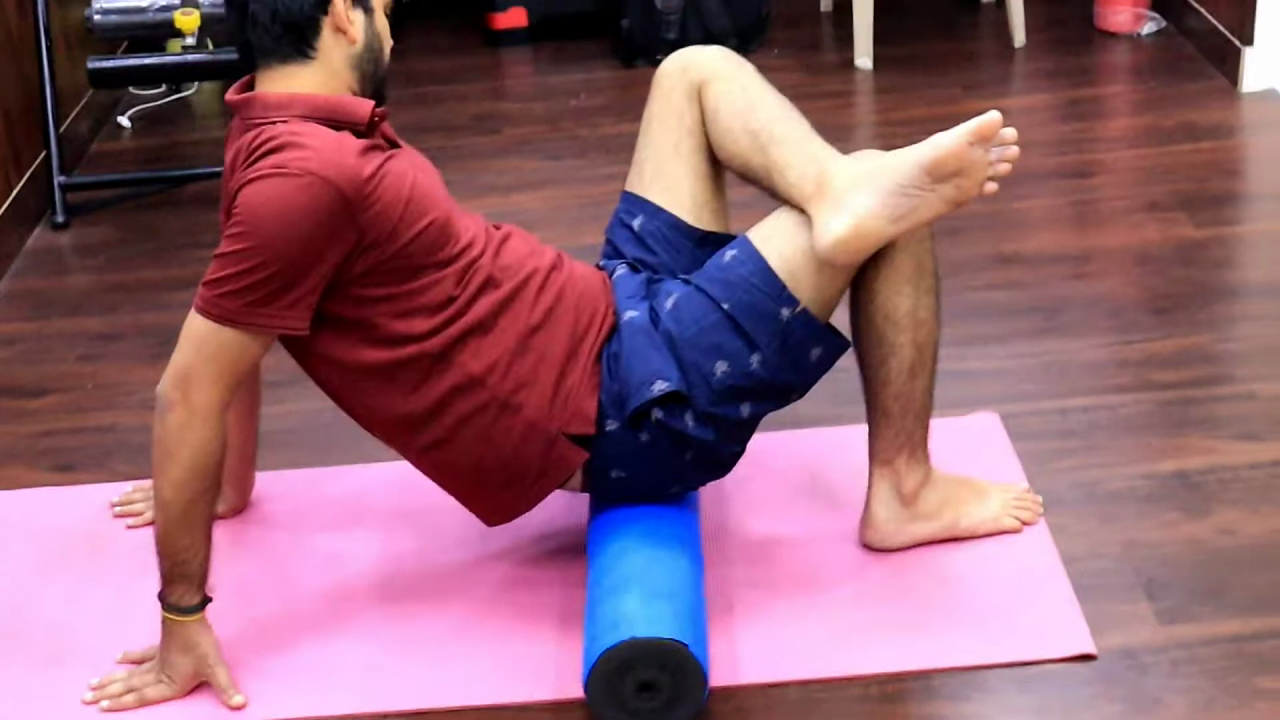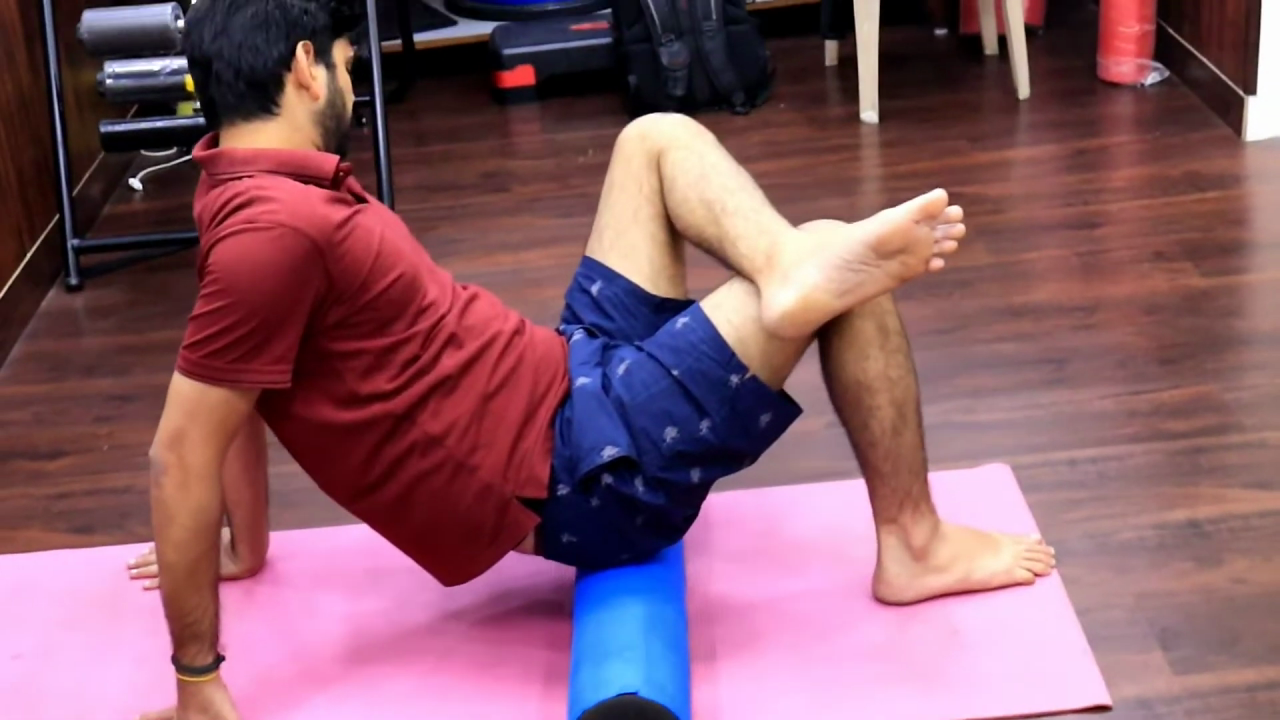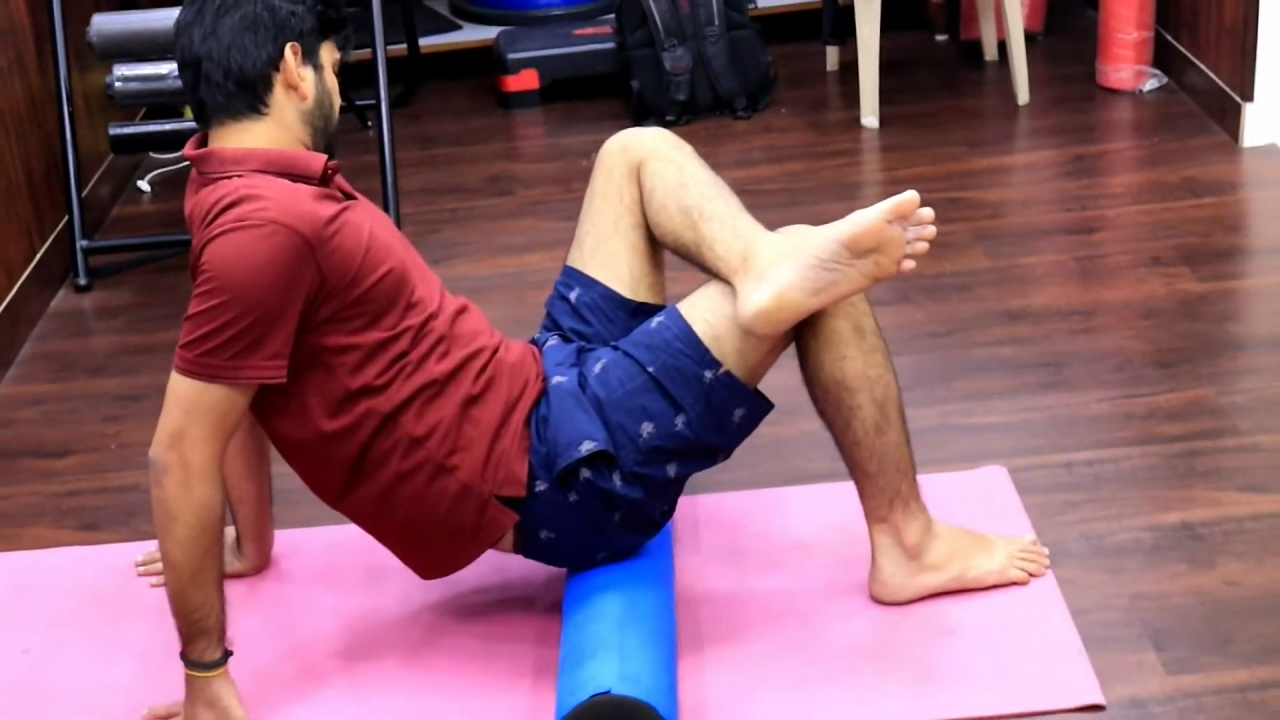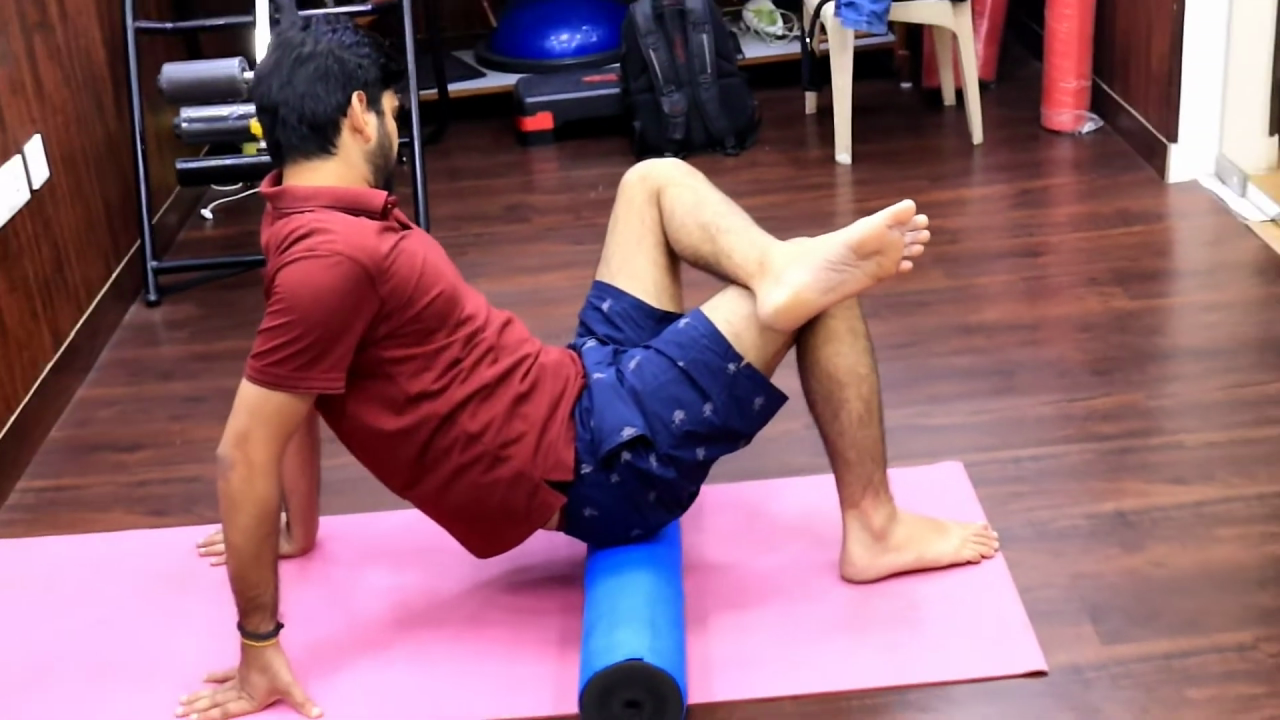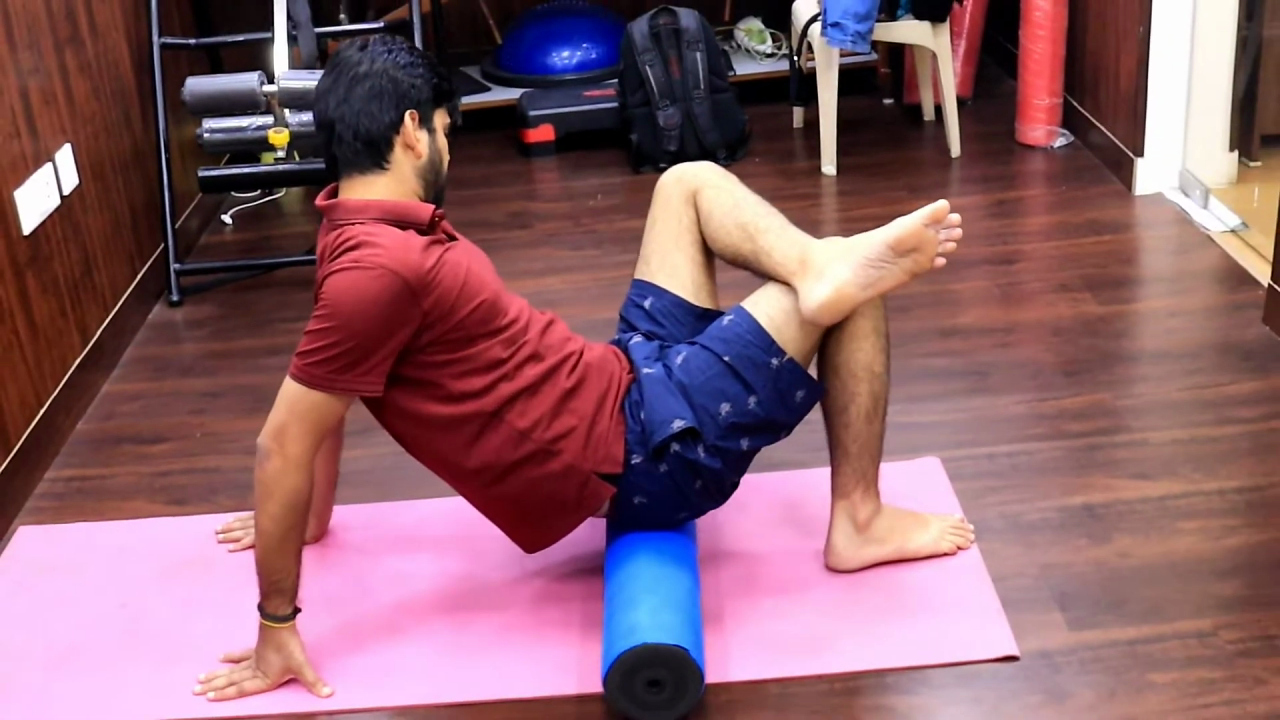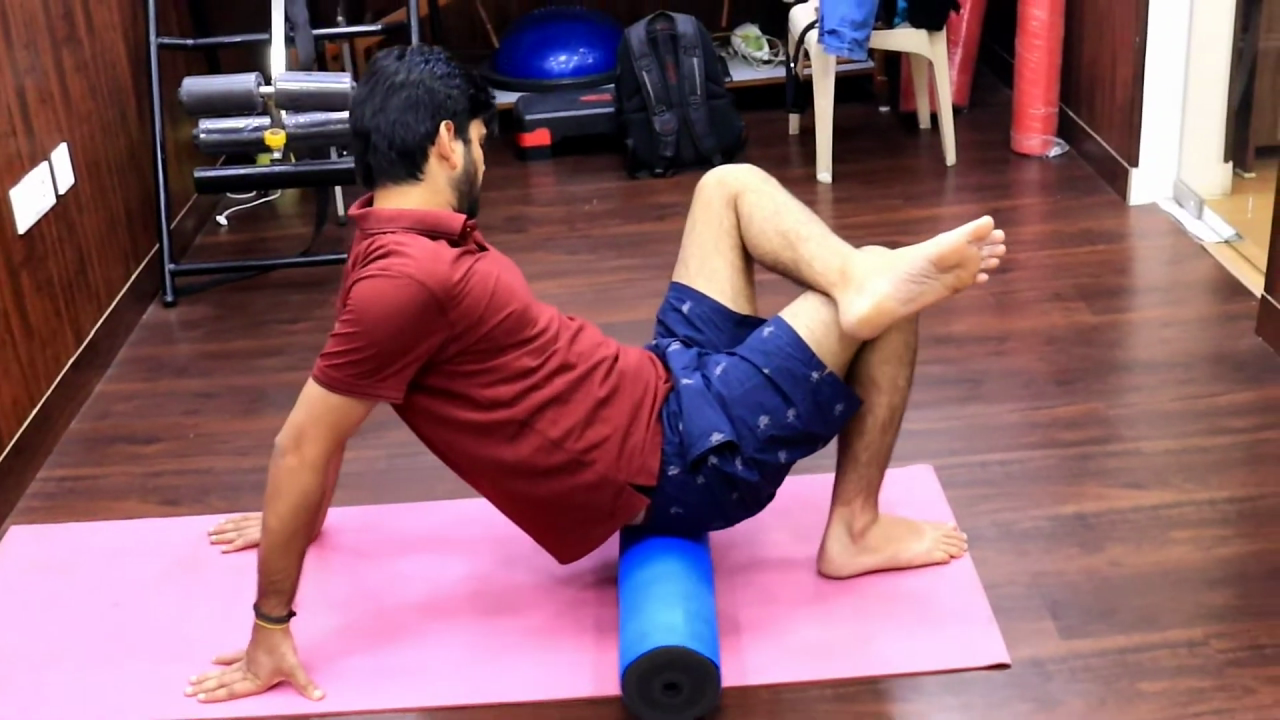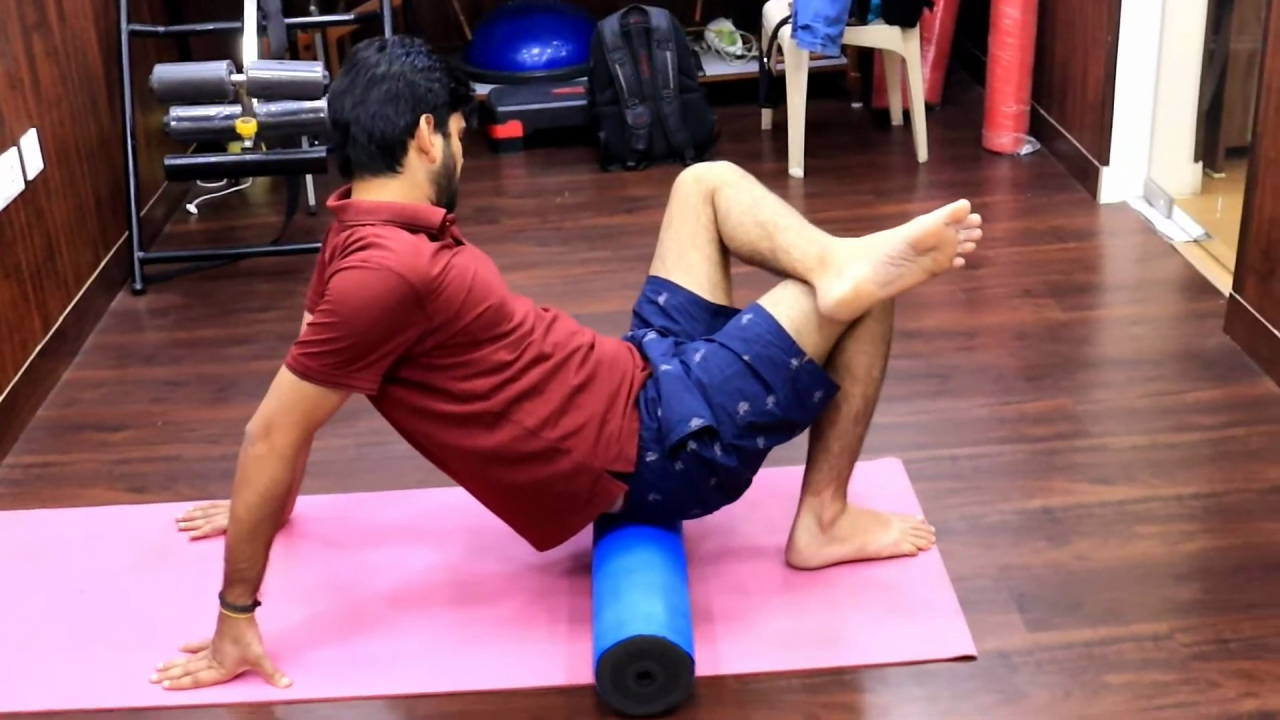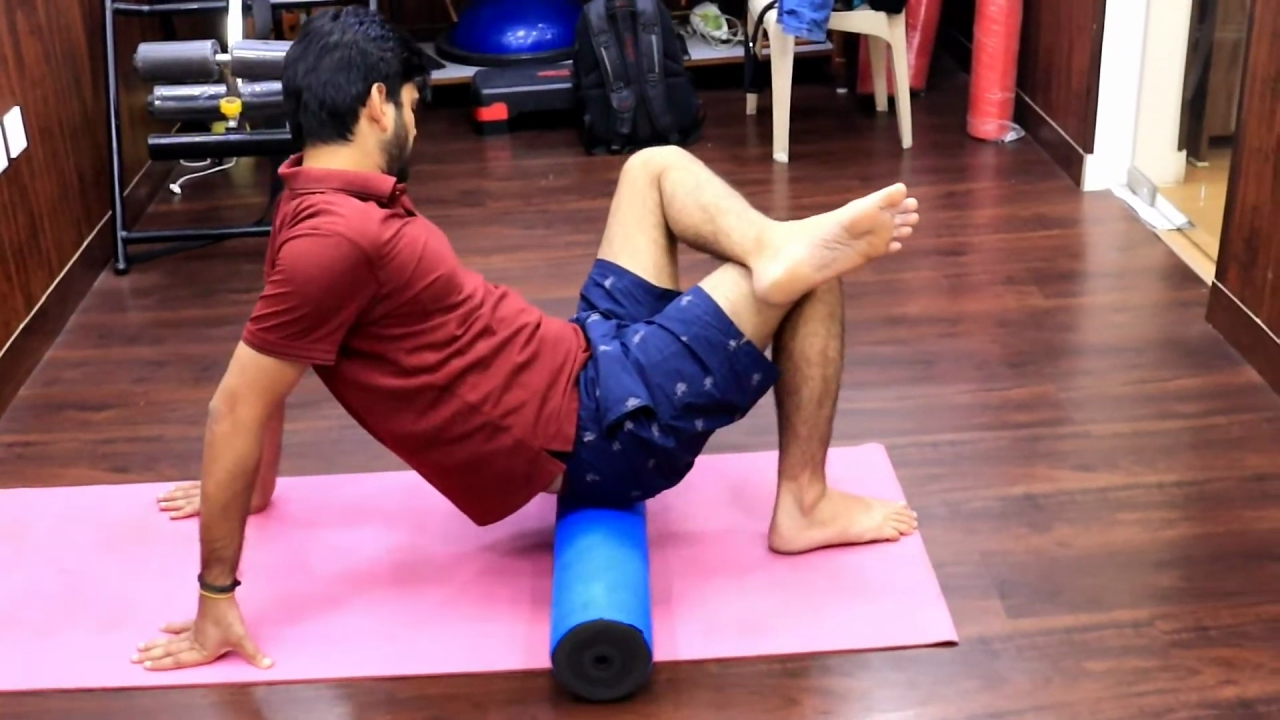
dt=0.4s
person 1, frame 1
left shoulder: (287, 128)
right shoulder: (306, 173)
left elbow: (234, 339)
right elbow: (190, 394)
left wrist: (231, 490)
right wrist: (182, 626)
left hip: (614, 311)
right hip: (627, 406)
right knee: (886, 197)
left ankle: (843, 199)
right ankle: (907, 491)
person 1, frame 2
left shoulder: (257, 187)
right shoulder: (277, 228)
left elbow: (241, 401)
right elbow: (181, 457)
left wrist: (246, 546)
left hip: (577, 377)
right hip: (588, 471)
left knee: (657, 141)
right knee: (840, 270)
left ankle: (792, 277)
right ankle: (914, 546)
person 1, frame 3
left shoulder: (247, 190)
right shoulder: (268, 225)
left elbow: (245, 398)
right elbow: (182, 455)
left wrist: (252, 543)
left hip: (551, 386)
right hip: (555, 471)
left knee: (638, 153)
right knee: (818, 279)
left ankle: (764, 272)
right ankle: (908, 541)
person 1, frame 4
left shoulder: (313, 219)
right shoulder: (335, 254)
left elbow: (292, 407)
right elbow: (243, 453)
left wrist: (300, 528)
right wrist: (258, 646)
left hip: (585, 386)
right hip: (598, 458)
left knee: (657, 180)
right knee: (822, 291)
left ankle: (782, 272)
right ankle: (875, 526)
person 1, frame 5
left shoulder: (366, 230)
right shoulder: (382, 266)
left elbow: (319, 395)
right elbow: (282, 445)
left wrist: (314, 518)
right wrist: (277, 627)
left hip: (630, 380)
right hip: (647, 446)
left knee: (692, 182)
right knee: (853, 291)
left ankle: (822, 267)
right ankle: (860, 519)
person 1, frame 6
left shoulder: (398, 240)
right shoulder: (409, 278)
left elbow: (337, 374)
right elbow: (301, 443)
right wrist: (270, 631)
left hip: (665, 386)
right hip: (682, 454)
left knee: (733, 186)
right knee: (889, 294)
left ankle: (856, 278)
right ankle: (858, 529)
person 1, frame 7
left shoulder: (367, 230)
right shoulder: (389, 270)
left elbow: (306, 359)
right elbow: (272, 433)
right wrist: (235, 621)
left hip: (642, 375)
right hip: (661, 441)
left knee: (709, 182)
right knee: (863, 291)
left ankle: (839, 262)
right ankle: (827, 519)
person 1, frame 8
left shoulder: (324, 202)
right shoulder: (338, 236)
left elbow: (259, 376)
right elbow: (235, 408)
left wrist: (256, 486)
right wrist: (217, 599)
left hip: (588, 359)
right hip: (600, 426)
left knee: (658, 167)
right knee: (813, 273)
left ankle: (776, 247)
right ankle: (805, 503)
